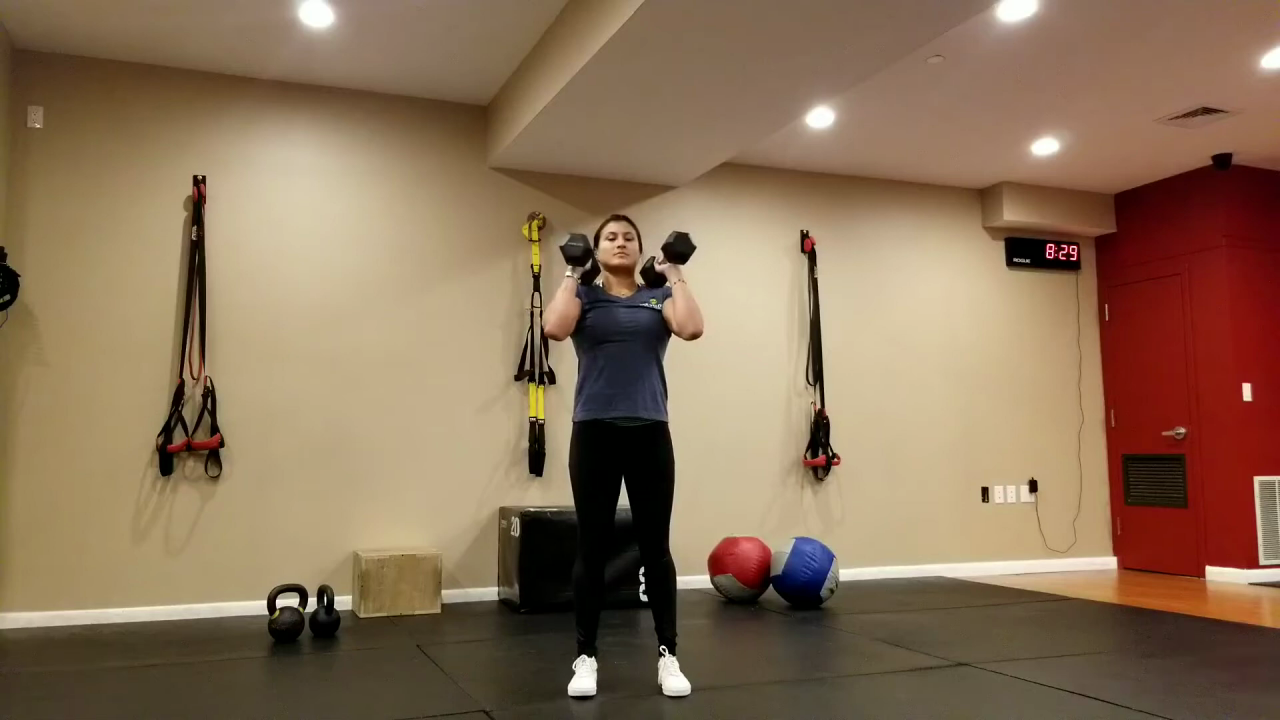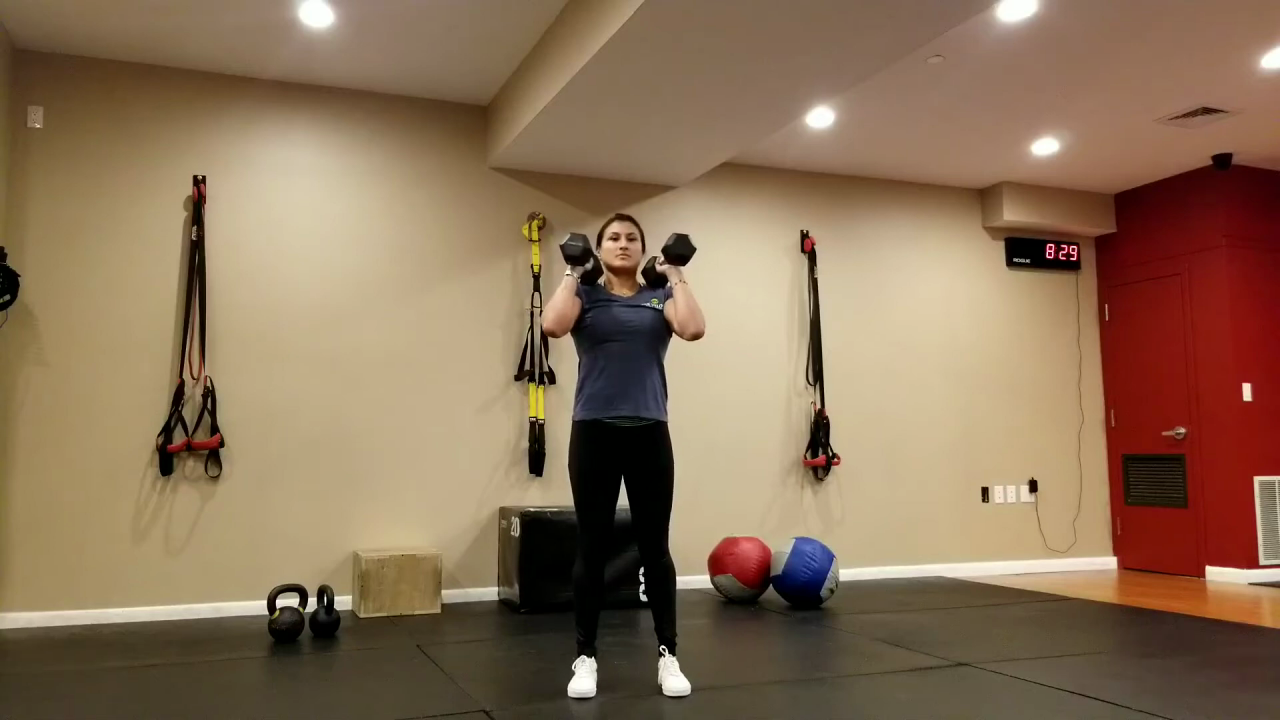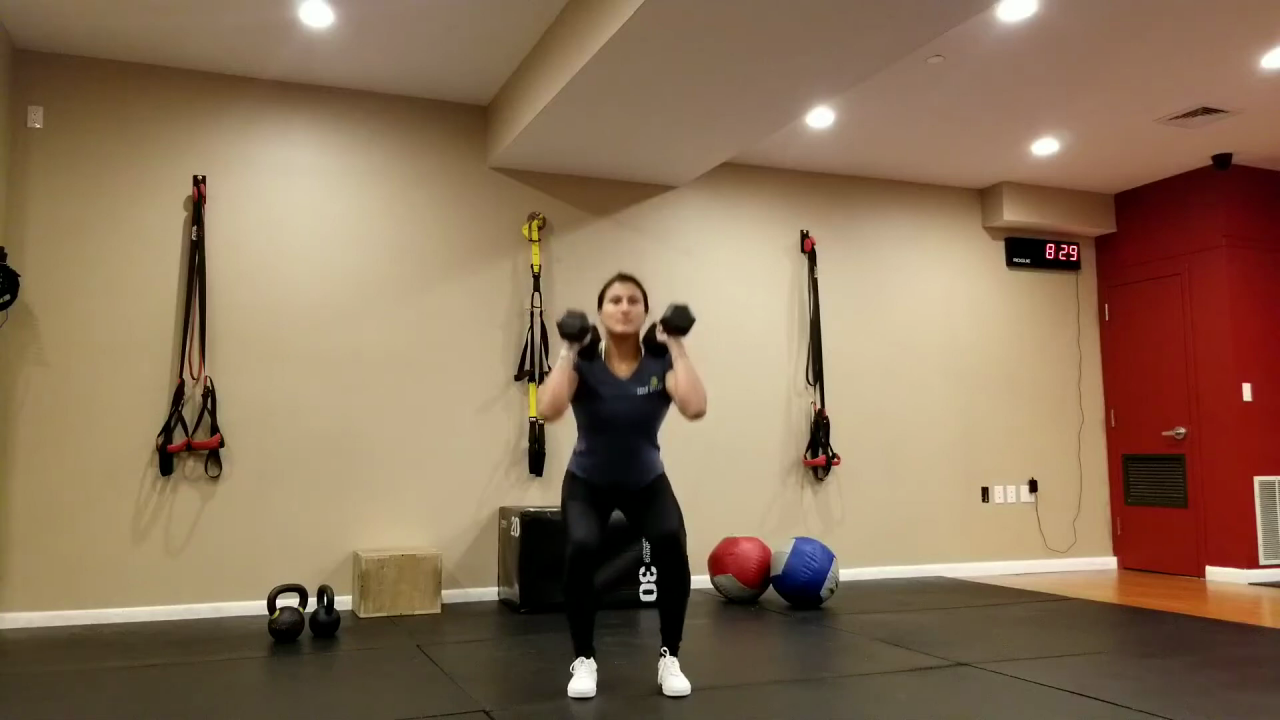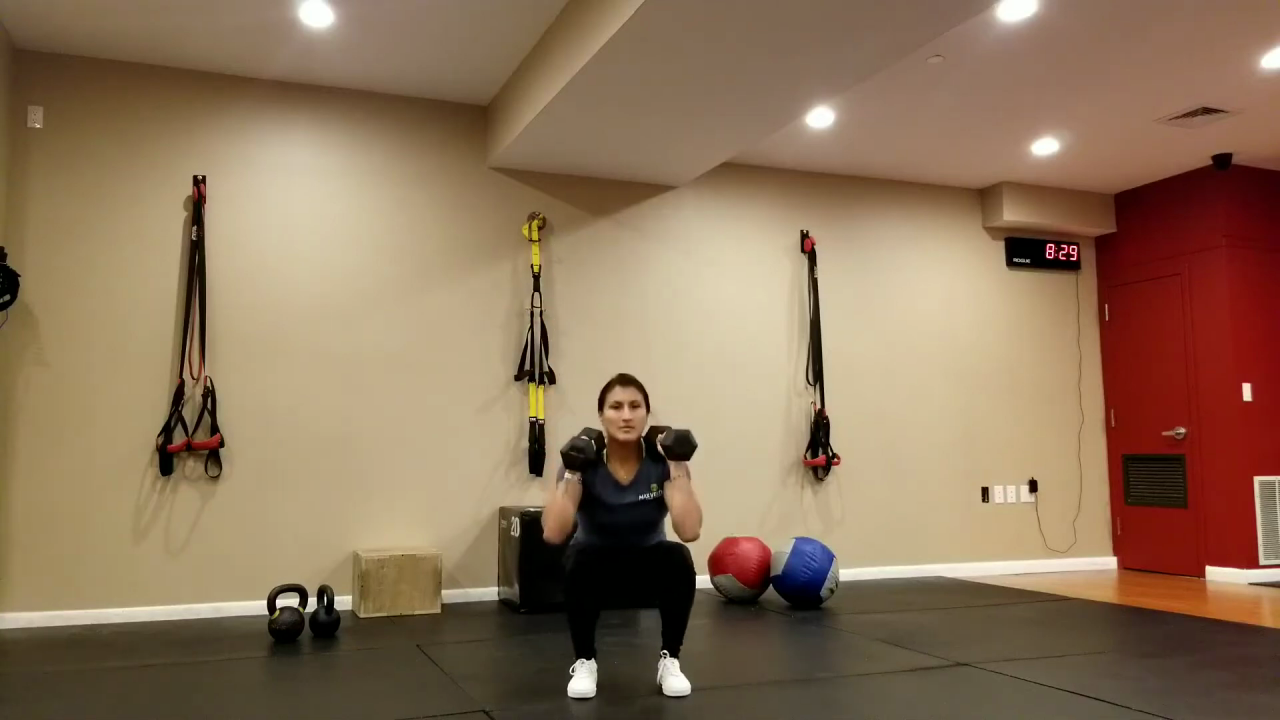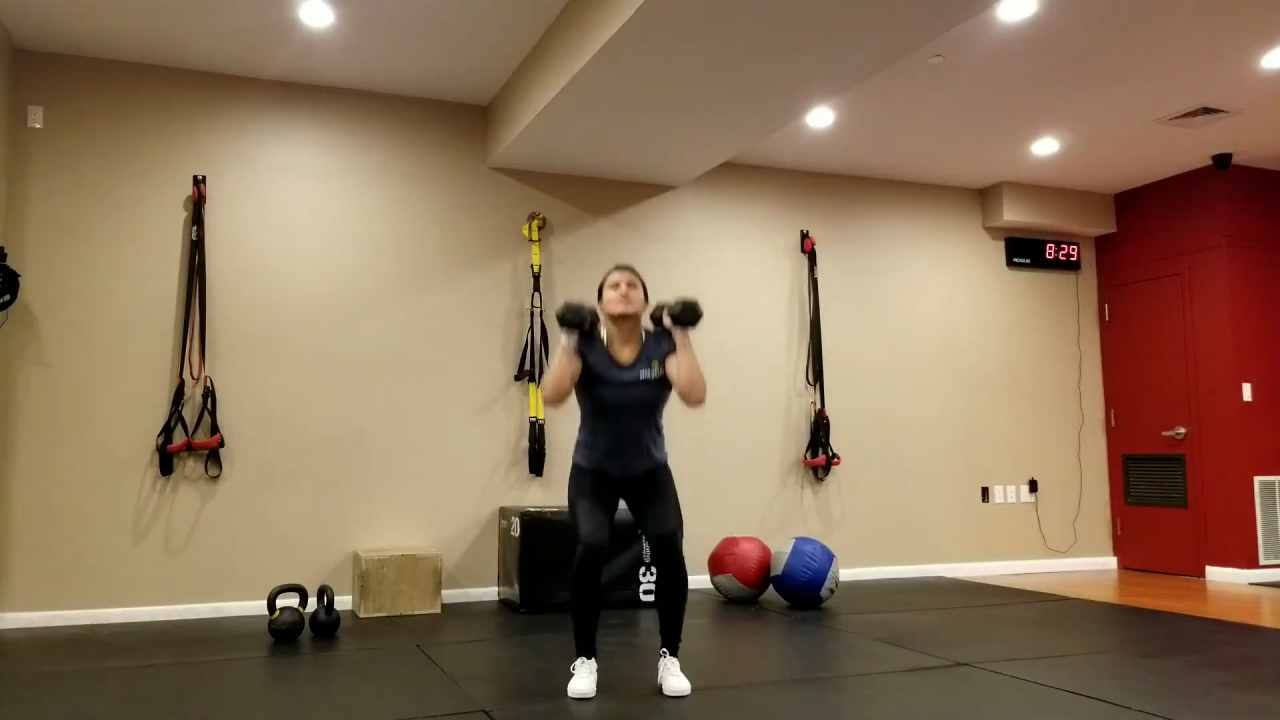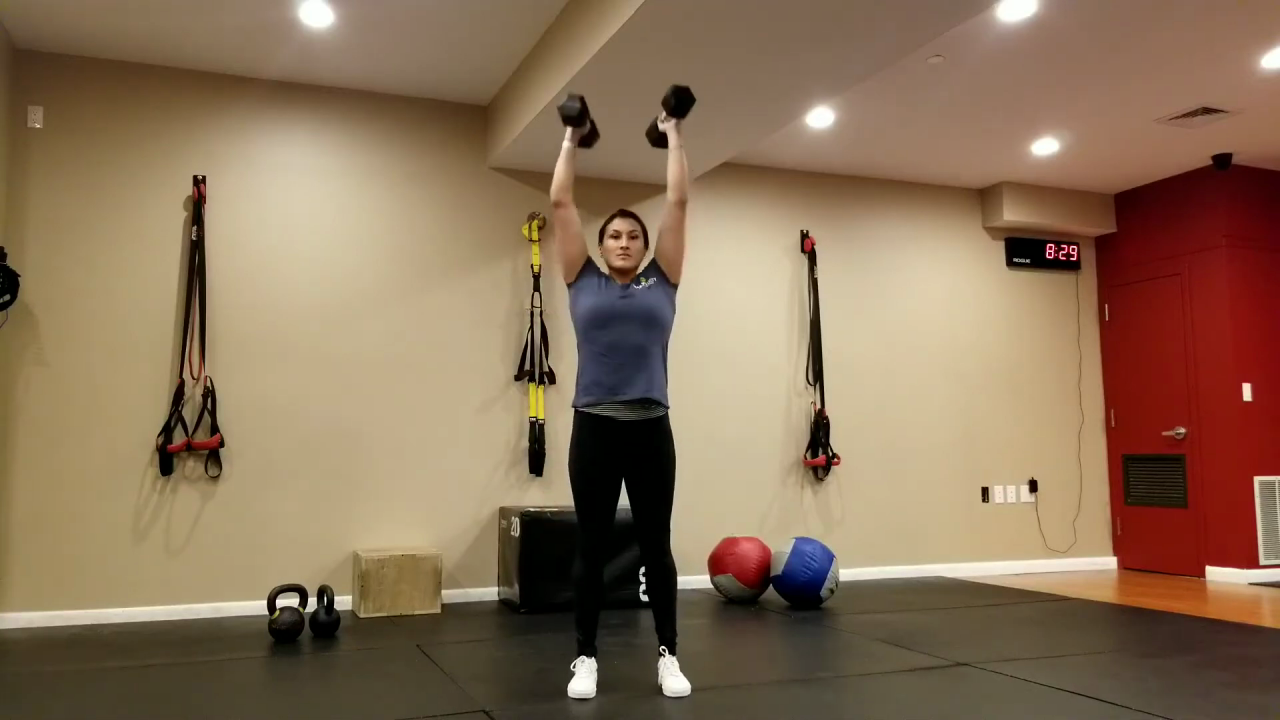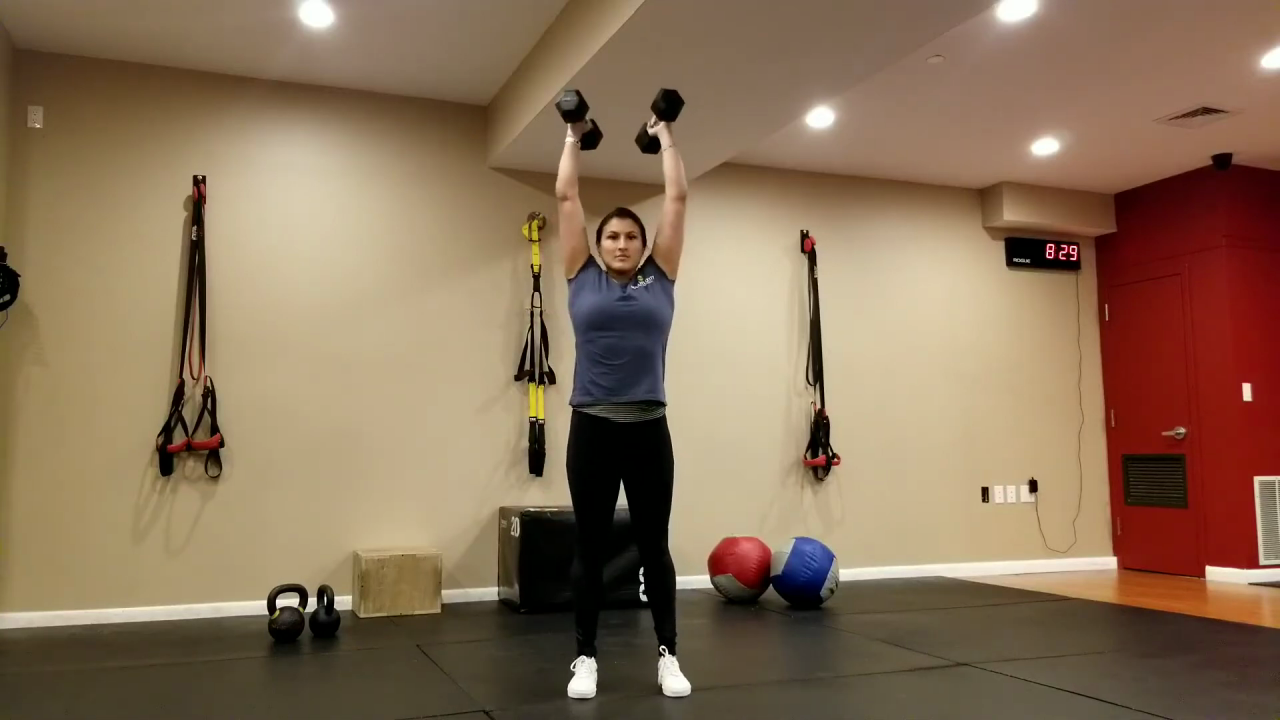
dt=0.4s
person 1, frame 1
left shoulder: (659, 297)
right shoulder: (585, 296)
left elbow: (691, 328)
right elbow: (555, 329)
left wrist: (675, 274)
right wrist: (572, 273)
left hip: (649, 433)
right hip: (594, 432)
left knee: (655, 545)
right knee: (592, 546)
left ankle: (668, 656)
right ankle: (586, 657)
person 1, frame 2
left shoulder: (660, 297)
right shoulder: (586, 295)
left elbow: (693, 328)
right elbow: (552, 325)
left wrist: (676, 275)
right wrist: (572, 273)
left hip: (648, 432)
right hip: (593, 432)
left knee: (654, 546)
right knee: (592, 546)
left ankle: (667, 657)
right ankle: (585, 658)
person 1, frame 3
left shoulder: (662, 362)
right shoulder: (583, 362)
left elbow: (695, 407)
right elbow: (549, 410)
left wrist: (676, 347)
right wrist: (568, 350)
left hip: (646, 483)
right hip: (588, 483)
left knee: (672, 546)
right knee: (581, 551)
left ankle: (669, 657)
right ankle: (584, 660)
person 1, frame 4
left shoulder: (662, 463)
left elbow: (689, 531)
right elbow: (553, 534)
left wrist: (678, 468)
right wrist: (572, 474)
left hip: (646, 558)
right hip: (596, 558)
left knee: (678, 561)
right knee: (579, 564)
left ankle: (669, 660)
right ankle: (584, 662)
person 1, frame 5
left shoulder: (662, 346)
right shoulder: (586, 347)
left elbow: (695, 395)
right elbow: (552, 395)
left wrist: (680, 336)
right wrist: (569, 339)
left hip: (649, 472)
right hip: (593, 473)
left knee: (668, 549)
right knee: (590, 550)
left ankle: (670, 658)
right ankle: (585, 660)
person 1, frame 6
left shoulder: (661, 282)
right shoulder: (584, 282)
left elbow: (678, 198)
right elbow: (560, 201)
left wrist: (673, 137)
right wrist: (570, 141)
left hip: (651, 429)
right hip: (594, 428)
left knee: (656, 545)
right knee: (591, 547)
left ankle: (667, 656)
right ankle: (585, 658)
person 1, frame 7
left shoulder: (659, 279)
right shoulder: (583, 279)
left elbow: (676, 198)
right elbow: (566, 196)
left wrist: (665, 140)
right wrist: (573, 139)
left hip: (648, 428)
right hip: (592, 427)
left knee: (654, 545)
right knee: (590, 547)
left ankle: (667, 656)
right ankle: (585, 658)
